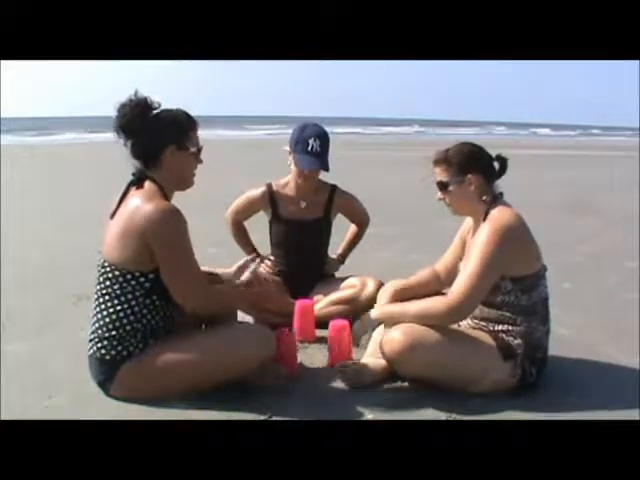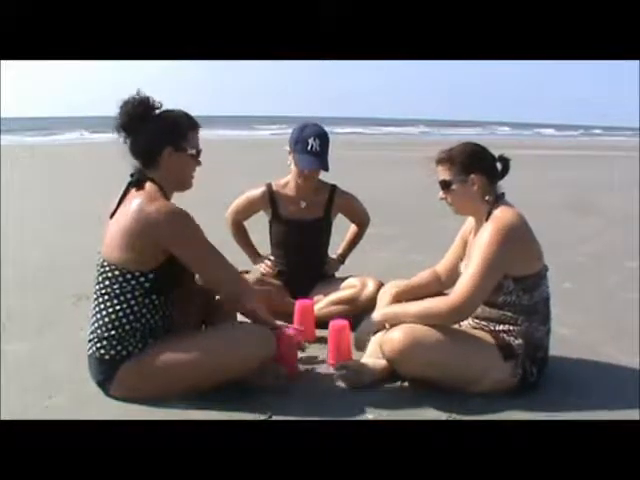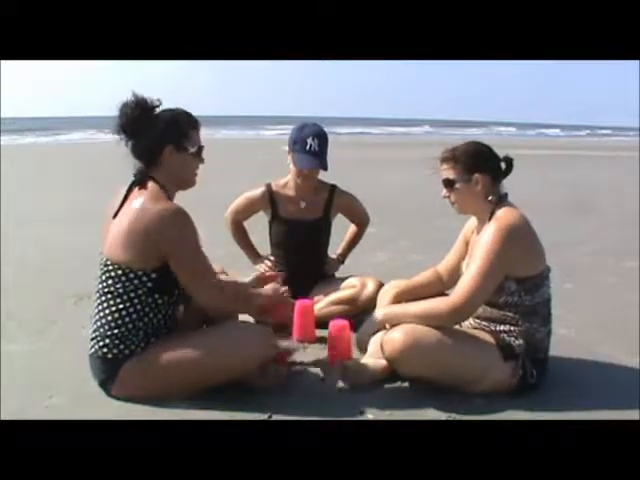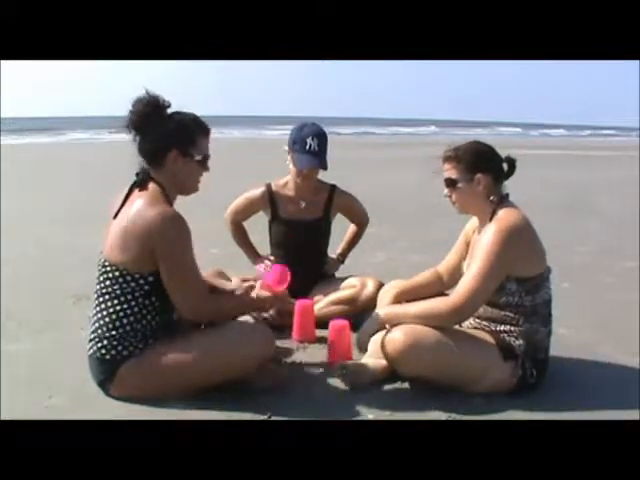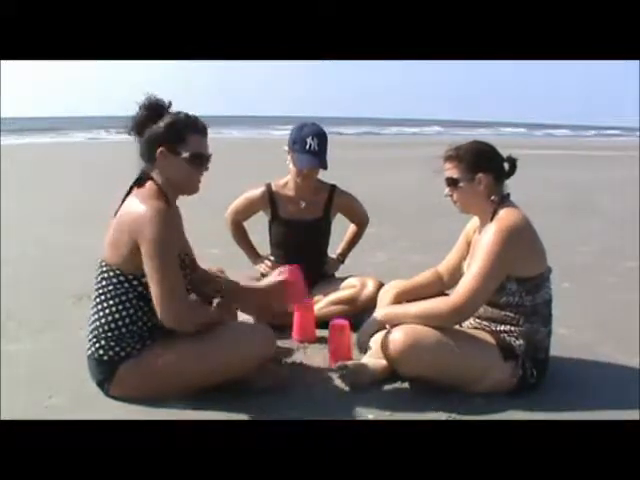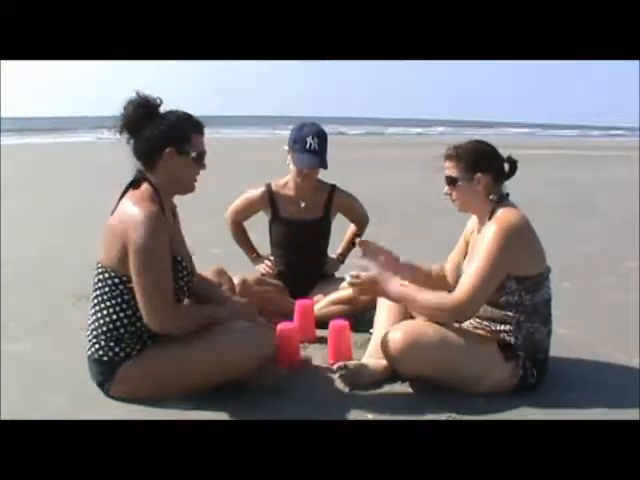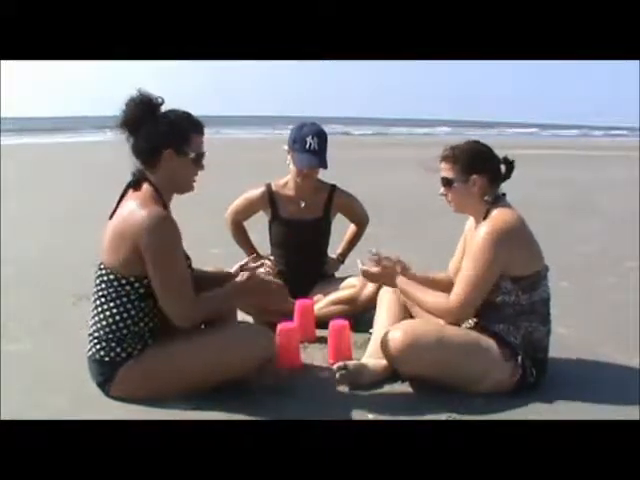
dt=0.3s
person 1, frame 1
left shoulder: (137, 198)
right shoulder: (161, 214)
right elbow: (196, 300)
left wrist: (225, 278)
right wrist: (245, 296)
left hip: (120, 351)
right hip: (128, 367)
left knee: (219, 287)
right knee: (260, 342)
person 1, frame 2
left shoulder: (133, 198)
right shoulder: (164, 215)
right elbow: (231, 287)
right wrist: (269, 322)
left hip: (119, 351)
right hip: (126, 367)
left knee: (212, 286)
right knee: (260, 342)
person 1, frame 3
left shoulder: (135, 197)
right shoulder: (166, 215)
left elbow: (193, 281)
right elbow: (213, 299)
left wrist: (244, 289)
right wrist: (262, 299)
left hip: (122, 350)
right hip: (128, 367)
left knee: (219, 280)
right knee: (262, 341)
person 1, frame 4
left shoulder: (139, 198)
right shoulder: (163, 219)
left elbow: (181, 283)
right elbow: (195, 306)
left wrist: (235, 290)
right wrist: (248, 304)
left hip: (123, 348)
right hip: (127, 366)
left knee: (220, 289)
right knee: (260, 341)
person 1, frame 5
left shoulder: (149, 202)
right shoulder: (154, 214)
left elbow: (194, 277)
right elbow: (174, 314)
left wrist: (253, 291)
right wrist: (221, 315)
left hip: (130, 347)
right hip: (126, 367)
left knee: (225, 290)
right knee: (260, 341)
person 1, frame 6
left shoulder: (163, 208)
right shoulder: (147, 219)
left elbow: (190, 283)
right elbow: (164, 320)
left wrist: (241, 311)
right wrist: (226, 314)
left hip: (136, 342)
right hip: (125, 366)
left knee: (216, 280)
right knee: (258, 342)
left ankle: (220, 365)
person 1, frame 7
left shoulder: (141, 201)
right shoulder: (153, 219)
left elbow: (178, 282)
right elbow: (185, 313)
left wrist: (231, 278)
right wrist: (240, 291)
left hip: (129, 347)
right hip: (126, 366)
left knee: (221, 285)
right knee: (259, 342)
left ankle: (223, 361)
person 2, frame 1
left shoulder: (498, 227)
right shoulder: (477, 220)
left elbow: (454, 309)
right elbow: (440, 274)
left wrist: (381, 314)
right wrist: (393, 293)
left hip: (512, 356)
right hip: (481, 326)
left knee: (399, 341)
right knee: (393, 295)
left ankle: (381, 363)
right ankle: (375, 362)
person 2, frame 2
left shoulder: (500, 227)
right shoulder: (478, 221)
left elbow: (456, 308)
right elbow: (441, 276)
left wrist: (384, 315)
right wrist: (395, 295)
left hip: (512, 357)
right hip: (484, 330)
left knee: (399, 341)
right knee: (391, 291)
left ankle: (384, 364)
right ankle: (376, 362)
person 2, frame 3
left shoulder: (503, 227)
right shoulder: (480, 221)
left elbow: (457, 309)
right elbow: (443, 275)
left wrist: (385, 315)
right wrist: (395, 295)
left hip: (512, 357)
right hip: (483, 328)
left knee: (399, 341)
right knee: (392, 290)
left ankle: (383, 362)
right ankle: (376, 362)
person 2, frame 4
left shoulder: (503, 228)
right shoulder: (480, 222)
left elbow: (456, 309)
right elbow: (442, 275)
left wrist: (384, 315)
right wrist: (395, 295)
left hip: (512, 358)
right hip: (482, 329)
left knee: (401, 341)
right knee: (391, 290)
left ankle: (381, 361)
right ankle: (376, 362)
person 2, frame 5
left shoulder: (504, 228)
right shoulder: (481, 222)
left elbow: (457, 309)
right elbow: (443, 275)
left wrist: (384, 315)
right wrist: (395, 295)
left hip: (513, 358)
right hip: (485, 331)
left knee: (401, 341)
right knee: (392, 290)
left ankle: (383, 362)
right ankle: (376, 362)
person 2, frame 6
left shoulder: (502, 228)
right shoulder: (480, 221)
left elbow: (459, 309)
right elbow: (446, 277)
left wrist: (386, 285)
right wrist: (394, 264)
left hip: (513, 357)
right hip: (484, 331)
left knee: (401, 340)
right knee: (396, 291)
left ankle: (385, 364)
right ankle: (375, 362)
person 2, frame 7
left shoulder: (495, 229)
right shoulder: (480, 220)
left elbow: (457, 310)
right elbow: (454, 282)
left wrist: (398, 281)
right wrist: (406, 276)
left hip: (512, 356)
right hip: (484, 331)
left knee: (400, 340)
right knee: (393, 292)
left ankle: (384, 365)
right ankle: (374, 363)
person 3, frame 1
left shoulder: (336, 198)
right shoulder: (267, 195)
left elbow: (362, 221)
right elbow: (233, 218)
left wrist: (340, 258)
right wrist: (256, 258)
left hip: (320, 285)
right hip: (279, 285)
left knee: (373, 289)
left ankle: (283, 317)
right ankle: (330, 312)
person 3, frame 2
left shoulder: (336, 198)
right shoulder: (267, 195)
left elbow: (362, 221)
right elbow: (233, 217)
left wrist: (340, 258)
right wrist: (255, 258)
left hip: (319, 286)
right hip: (279, 285)
left knee: (373, 289)
left ankle: (293, 316)
right ankle: (329, 312)
person 3, frame 3
left shoulder: (336, 198)
right shoulder: (267, 196)
left elbow: (362, 221)
right elbow: (232, 218)
left wrist: (340, 257)
right wrist: (256, 259)
left hip: (320, 285)
left knee: (373, 289)
right ankle: (331, 311)
person 3, frame 4
left shoulder: (335, 198)
right shoulder: (267, 195)
left elbow: (361, 221)
right elbow: (232, 218)
left wrist: (340, 257)
right wrist: (255, 258)
left hip: (319, 286)
left knee: (373, 289)
left ankle: (292, 317)
right ankle: (327, 312)
person 3, frame 5
left shoulder: (335, 198)
right shoulder: (267, 195)
left elbow: (361, 221)
right elbow: (233, 218)
left wrist: (340, 257)
right wrist: (256, 258)
left hip: (319, 285)
left knee: (372, 289)
left ankle: (290, 317)
right ankle: (331, 311)
person 3, frame 6
left shoulder: (335, 198)
right shoulder: (267, 196)
left elbow: (361, 220)
right elbow: (232, 218)
left wrist: (339, 258)
right wrist: (256, 258)
left hip: (319, 286)
right hip: (278, 287)
left ankle: (292, 316)
right ankle: (327, 311)
person 3, frame 7
left shoulder: (336, 198)
right shoulder: (267, 196)
left elbow: (361, 221)
right elbow: (232, 218)
left wrist: (340, 258)
right wrist: (256, 258)
left hip: (319, 286)
left knee: (372, 288)
left ankle: (288, 316)
right ankle: (328, 311)
